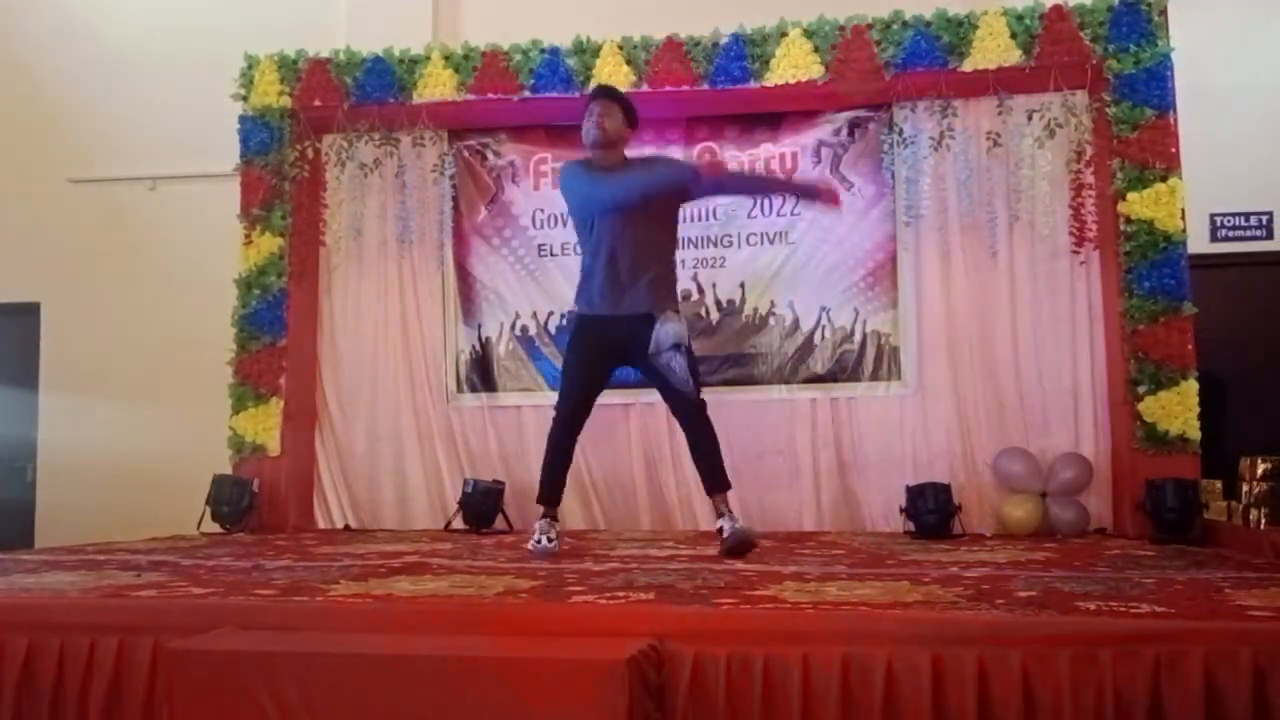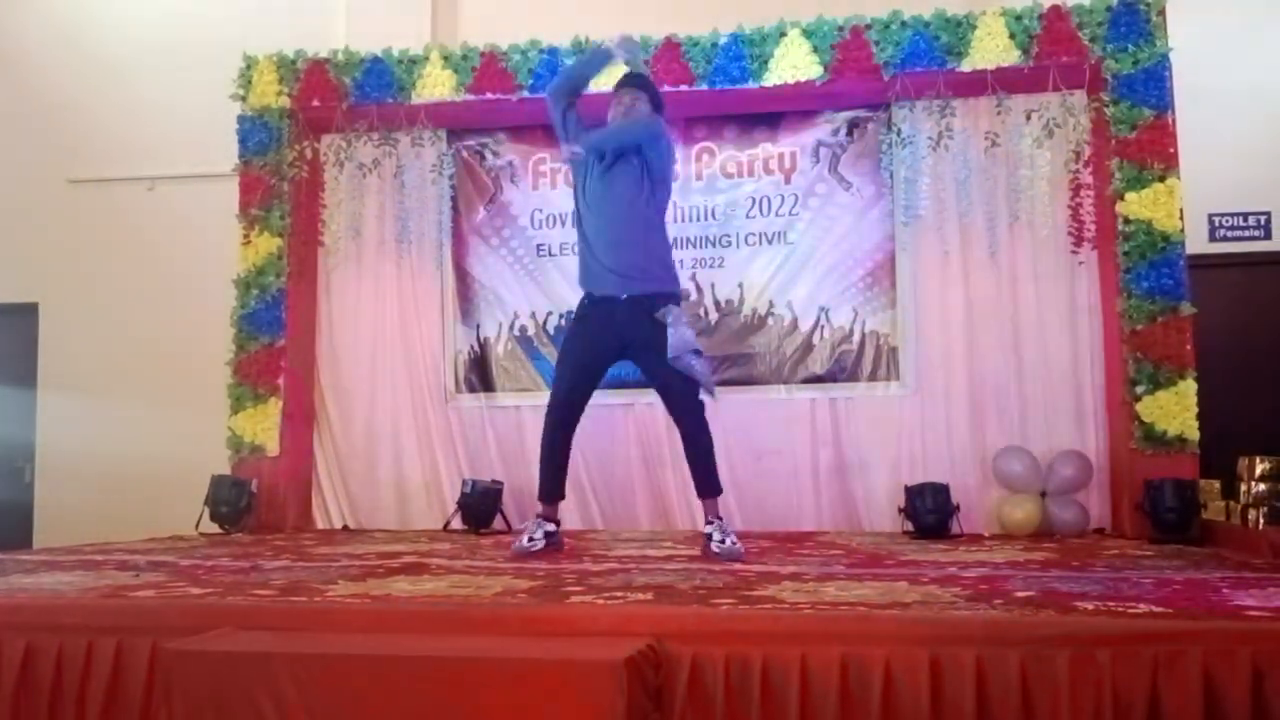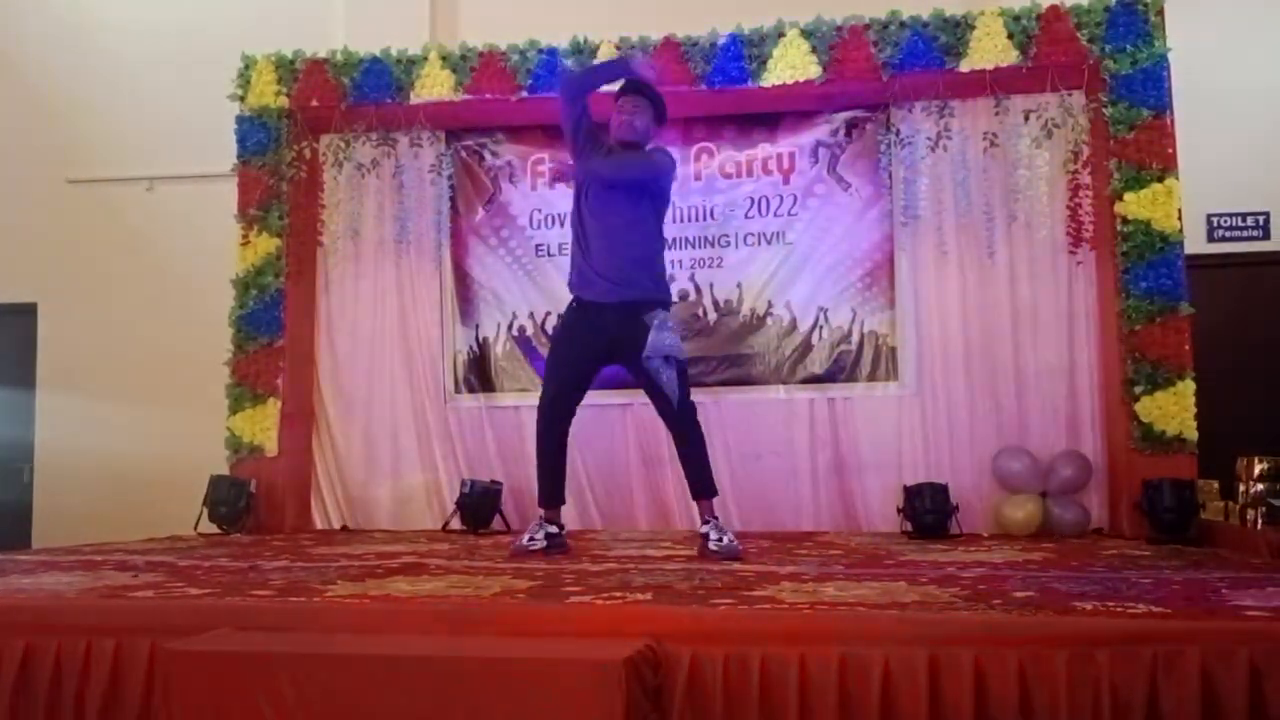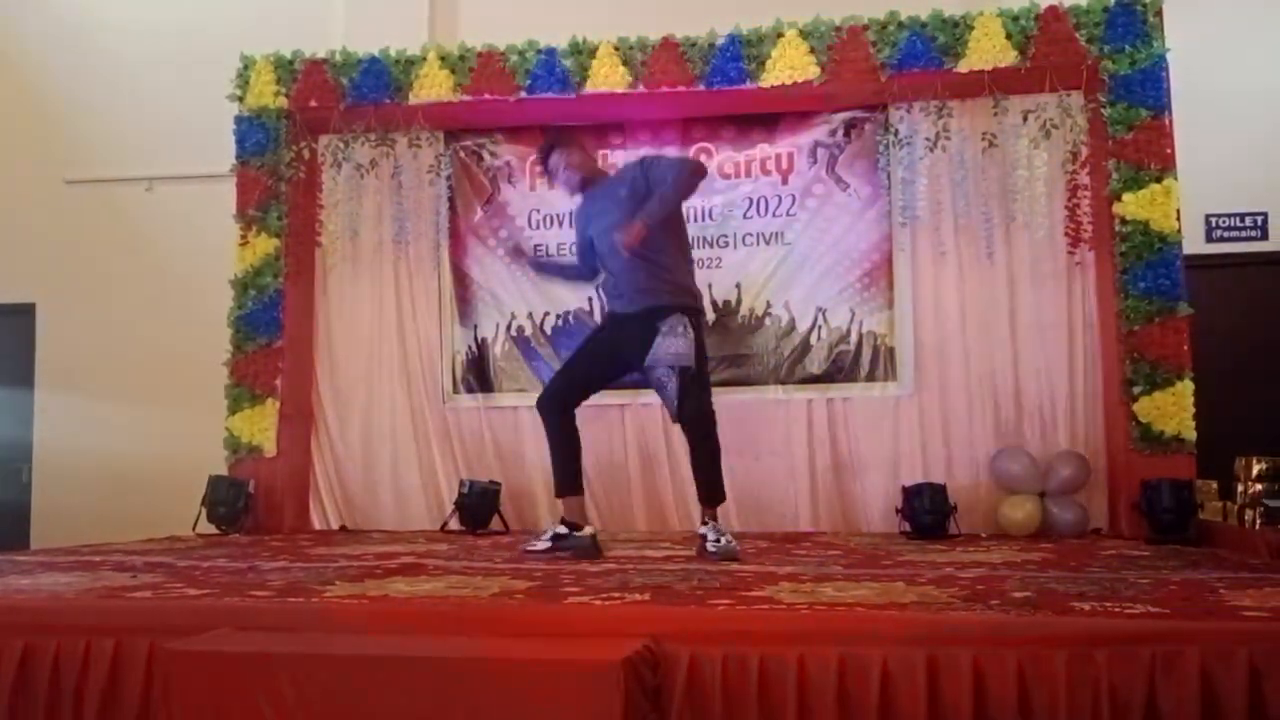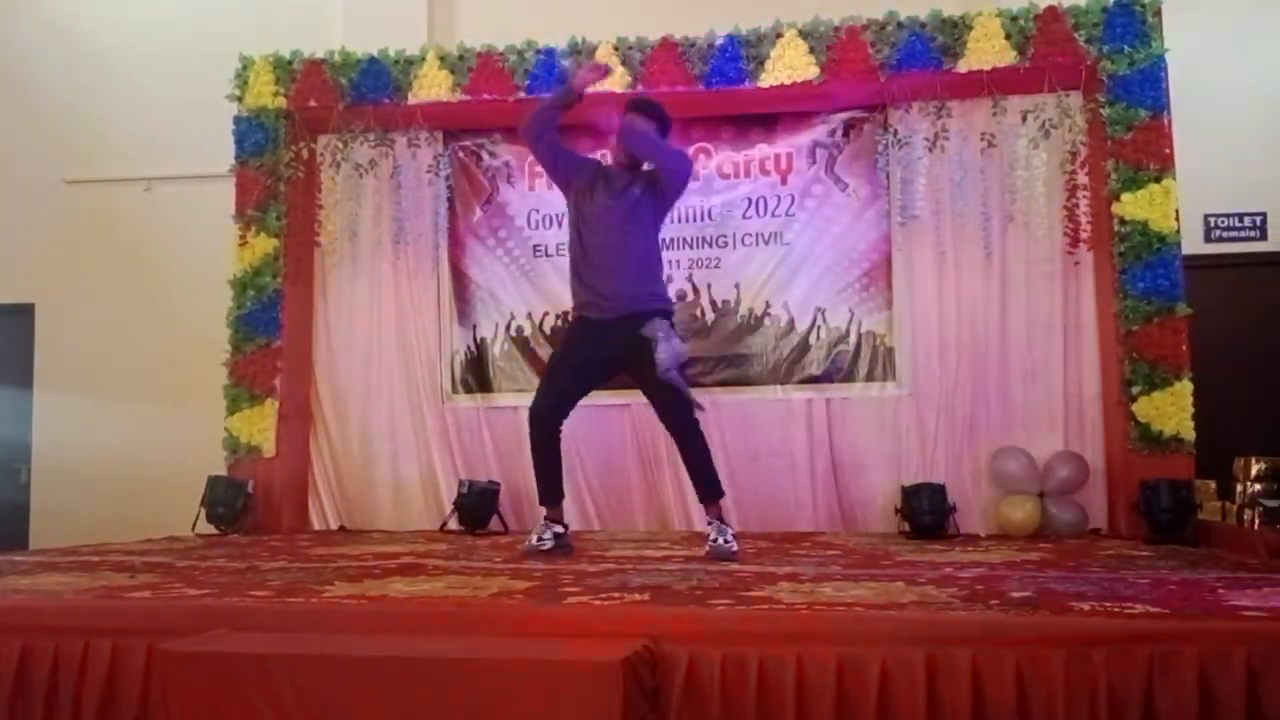
dt=0.5s
person 1, frame 1
left shoulder: (662, 168)
right shoulder: (577, 176)
left elbow: (735, 181)
right elbow: (613, 193)
left wrist: (803, 189)
right wrist: (688, 176)
left hip: (655, 318)
right hip: (596, 320)
left knee: (693, 414)
right knee: (567, 418)
left ankle: (726, 518)
right ankle: (547, 519)
person 1, frame 2
left shoulder: (653, 154)
right shoulder: (586, 152)
left elbow: (651, 129)
right elbow: (560, 93)
left wrist: (592, 141)
right wrist: (607, 55)
left hip: (653, 305)
right hip: (598, 307)
left knee: (688, 411)
right knee: (561, 410)
left ankle: (715, 524)
right ankle: (546, 519)
person 1, frame 3
left shoulder: (658, 163)
right shoulder: (590, 149)
left elbow: (644, 171)
right elbow: (570, 91)
left wrist: (584, 168)
right wrist: (627, 65)
left hip: (643, 312)
right hip: (586, 311)
left knee: (681, 415)
right knee: (552, 412)
left ankle: (710, 525)
right ankle: (549, 523)
person 1, frame 4
left shoulder: (643, 173)
right shoulder: (585, 215)
left elbow: (691, 168)
right elbow: (581, 272)
left wrist: (644, 221)
right wrist: (534, 262)
left hip: (668, 317)
right hip: (618, 323)
left knee: (696, 417)
right knee: (555, 402)
left ankle: (711, 524)
right ankle: (575, 524)
person 1, frame 5
left shoulder: (656, 187)
right shoulder: (580, 177)
left elbow: (680, 164)
right elbow: (537, 133)
left wrist: (631, 132)
right wrist: (572, 90)
left hip: (644, 323)
right hip: (590, 326)
left knee: (681, 422)
right knee: (543, 415)
left ankle: (717, 523)
right ankle: (553, 523)
